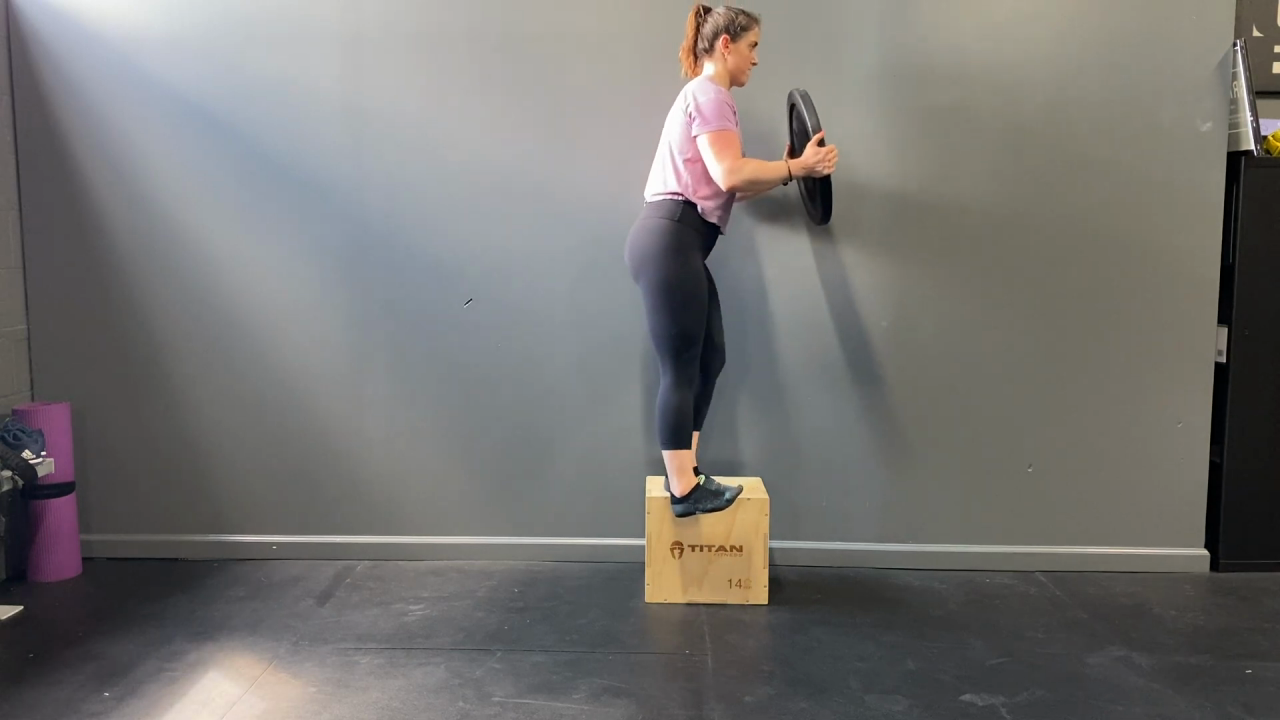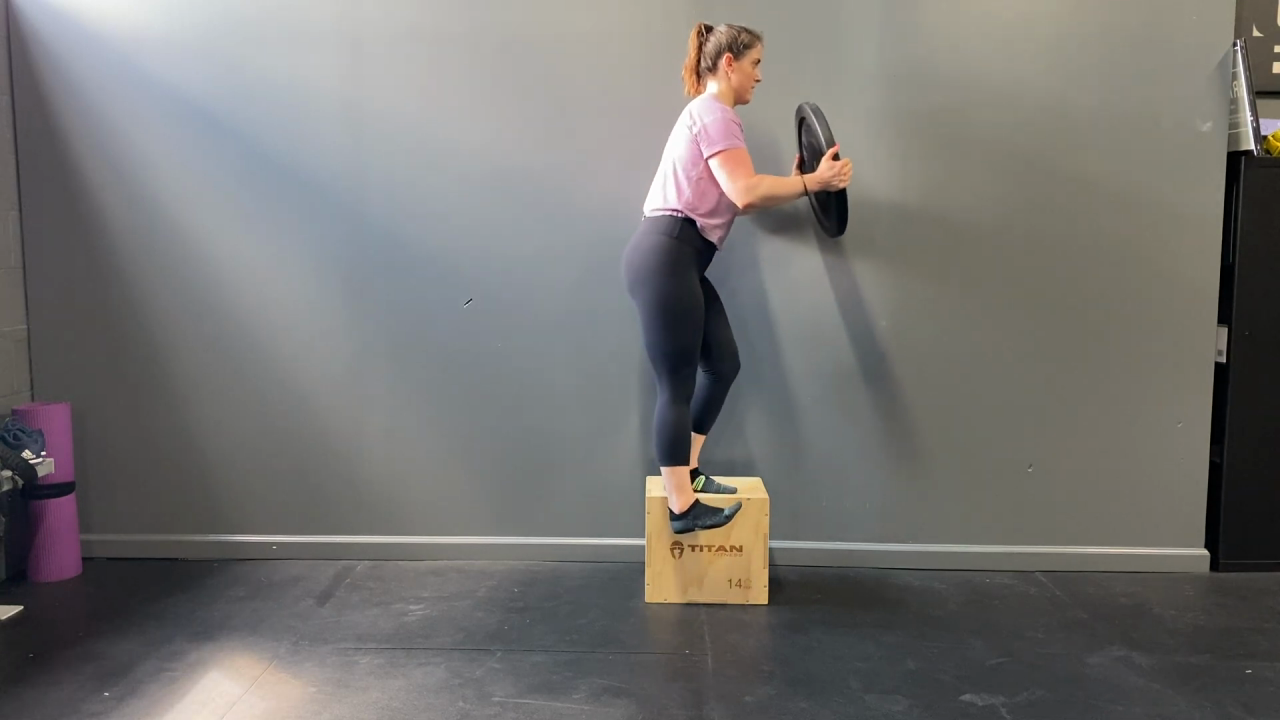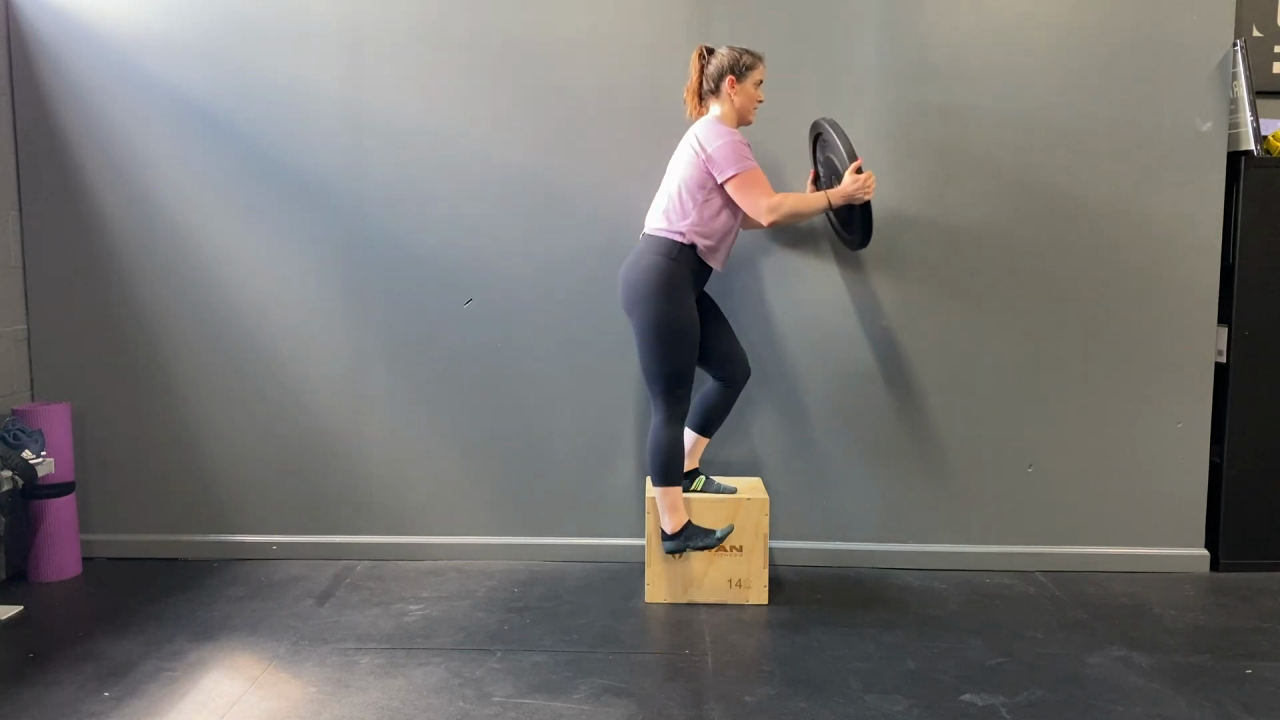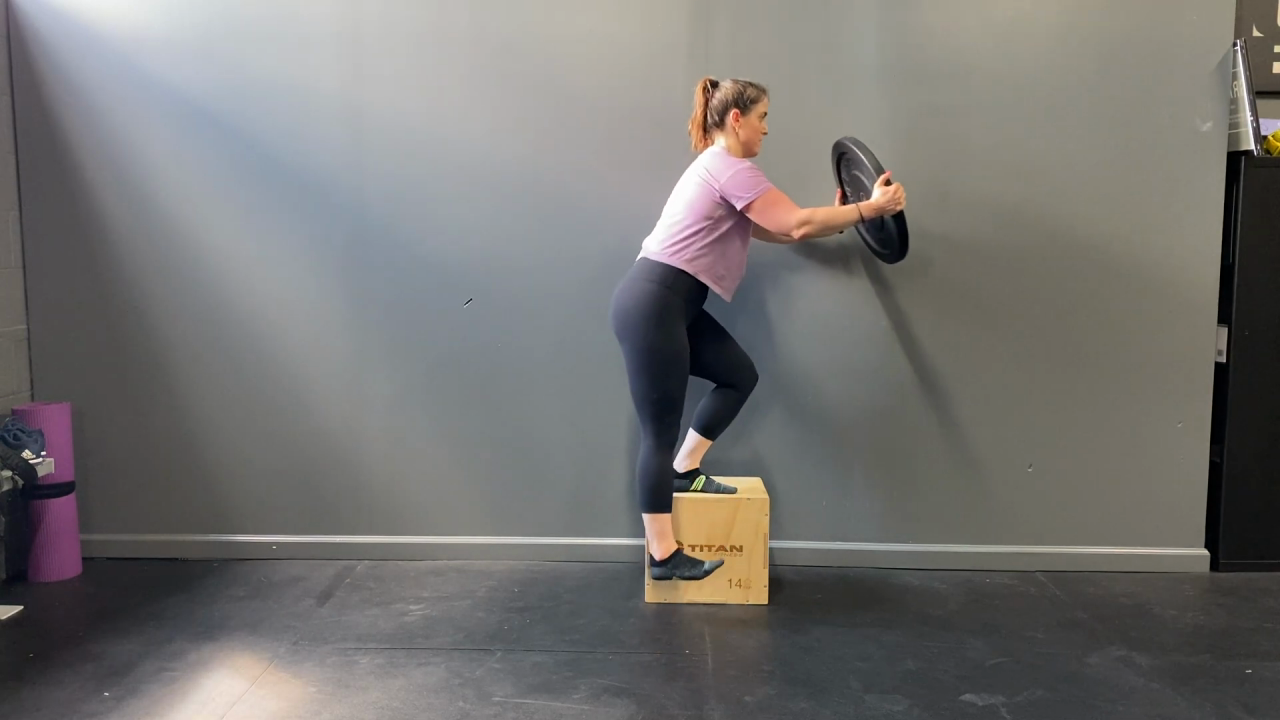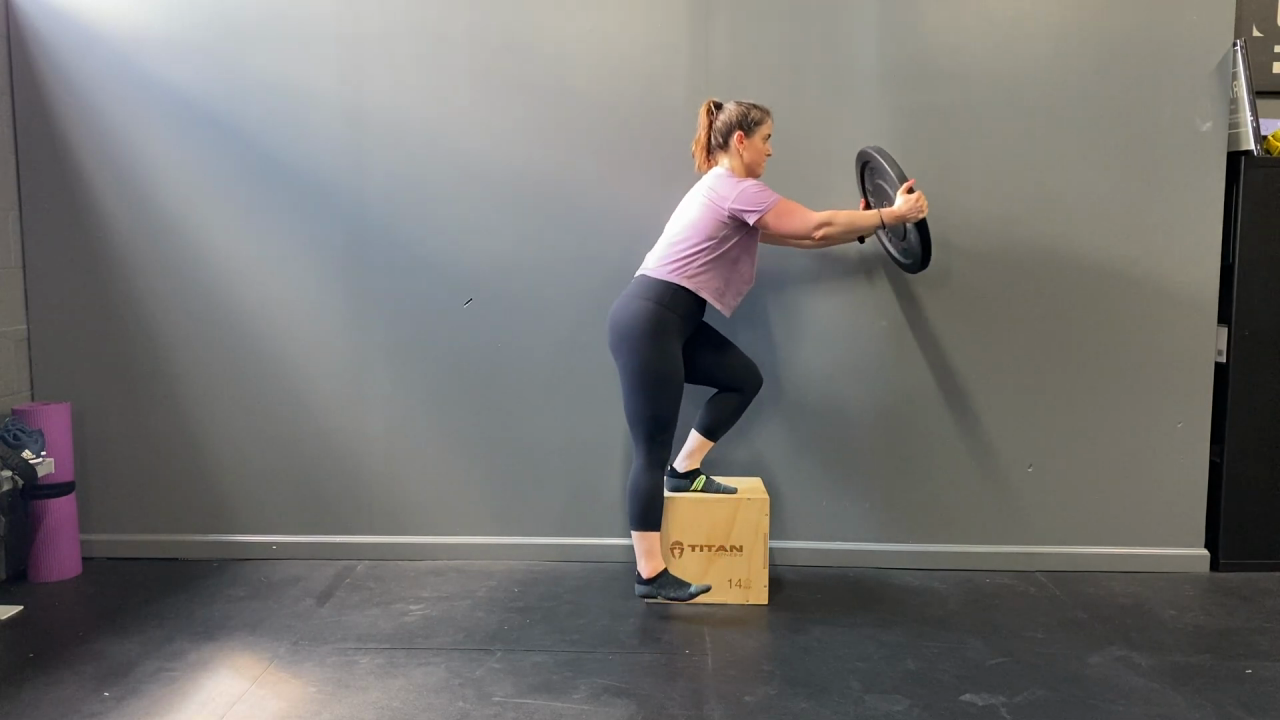
dt=0.3s
person 1, frame 1
left shoulder: (705, 96)
right shoulder: (709, 95)
left elbow: (729, 187)
right elbow: (730, 174)
left wrist: (785, 171)
right wrist: (799, 167)
left hip: (677, 245)
right hip: (668, 243)
left knee: (708, 361)
right knee: (681, 370)
left ankle: (685, 471)
right ankle: (684, 490)
person 1, frame 2
left shoulder: (707, 114)
right shoulder: (714, 114)
left elbow: (734, 200)
right elbow: (745, 193)
left wrist: (795, 184)
right wrist: (813, 182)
left hip: (676, 260)
right hip: (665, 259)
left knee: (723, 364)
right knee: (677, 387)
left ankle: (688, 472)
right ankle: (683, 507)
person 1, frame 3
left shoulder: (711, 136)
right shoulder: (720, 139)
left elbow: (749, 216)
right elbow: (769, 210)
left wrist: (809, 197)
right wrist: (838, 195)
left hip: (672, 278)
right hip: (659, 279)
left knee: (733, 370)
right knee: (671, 408)
left ankle: (685, 471)
right ankle: (675, 528)
person 1, frame 4
left shoulder: (717, 167)
right shoulder: (731, 170)
left elbow: (773, 230)
right elbow: (796, 226)
left wrist: (840, 215)
right wrist: (869, 208)
left hip: (668, 302)
right hip: (651, 305)
left knee: (739, 375)
right knee: (660, 433)
left ankle: (683, 469)
right ankle: (664, 555)
person 1, frame 5
left shoulder: (723, 189)
right shoulder: (737, 190)
left elbow: (796, 235)
right elbow: (815, 227)
left wrist: (859, 228)
right wrist: (892, 216)
left hip: (664, 318)
right hip: (647, 322)
left knee: (744, 378)
right knee: (651, 451)
left ankle: (684, 470)
right ankle: (651, 574)
